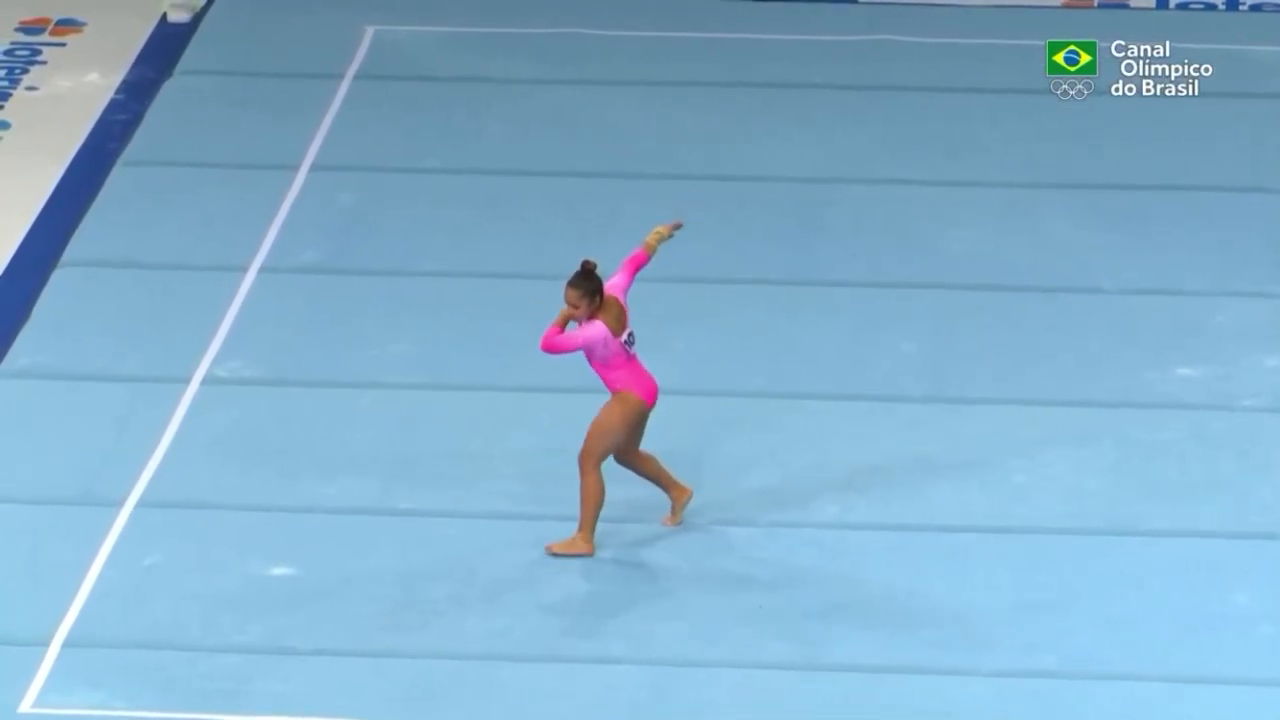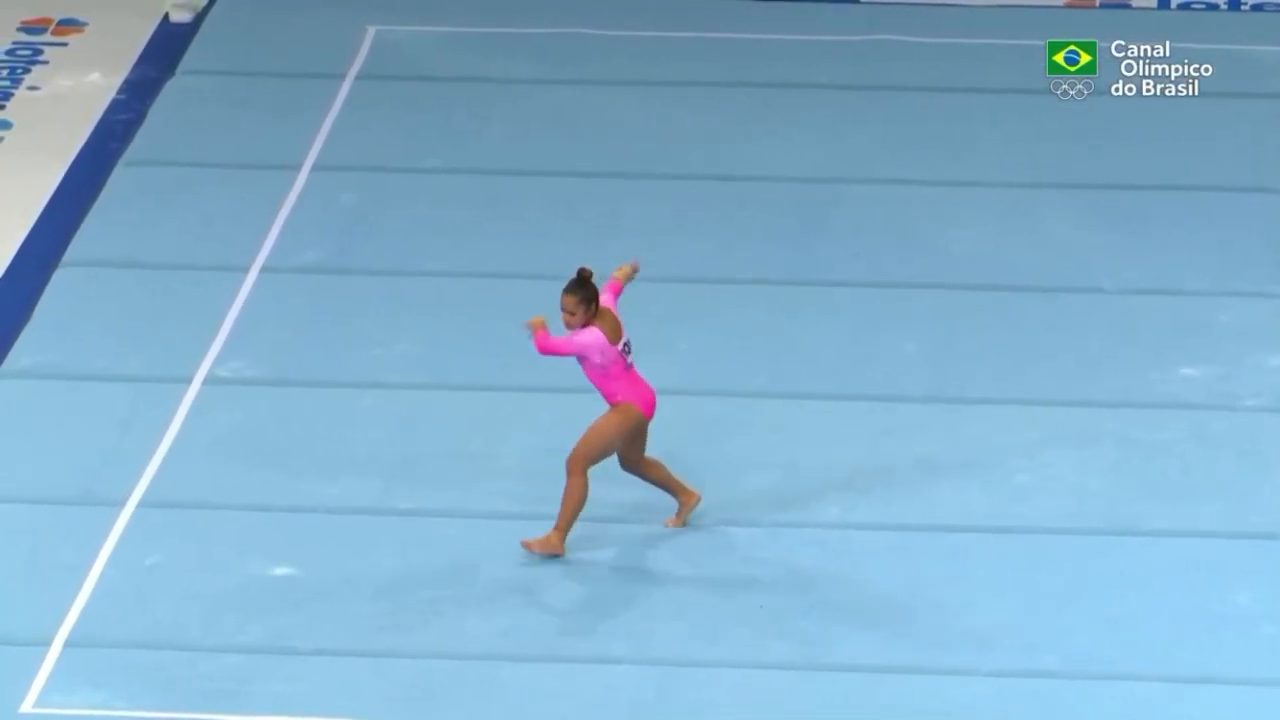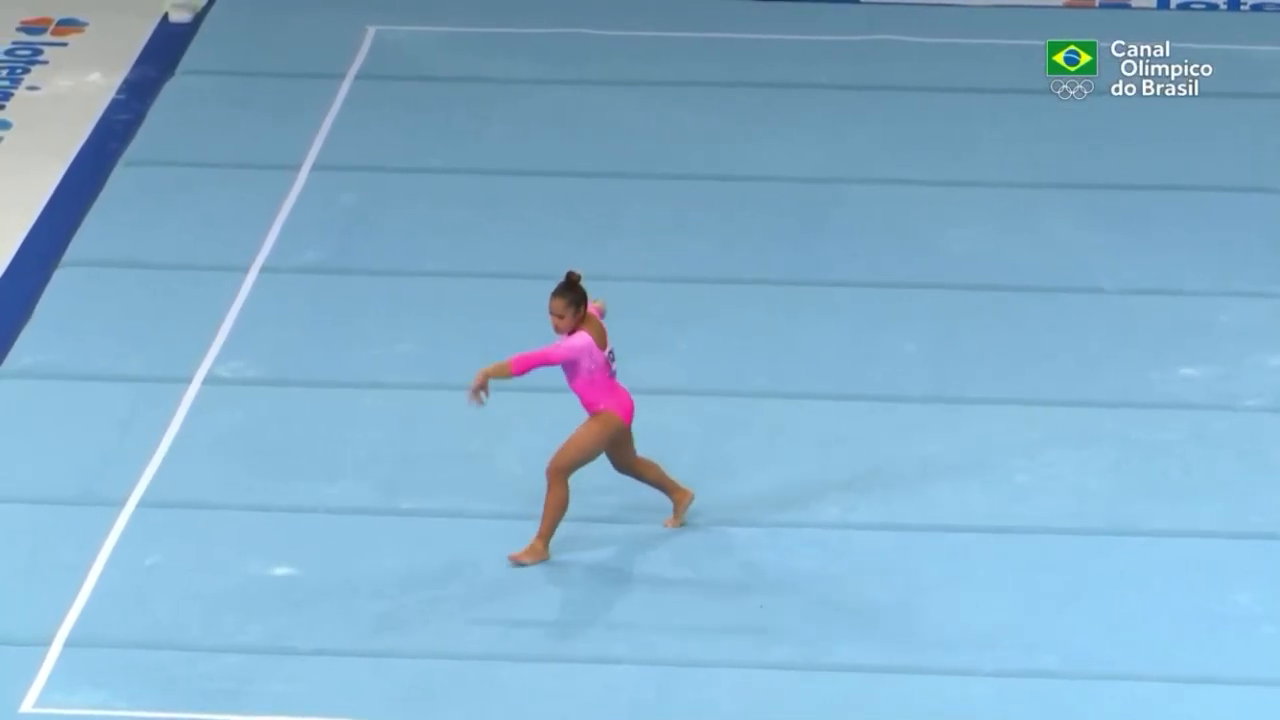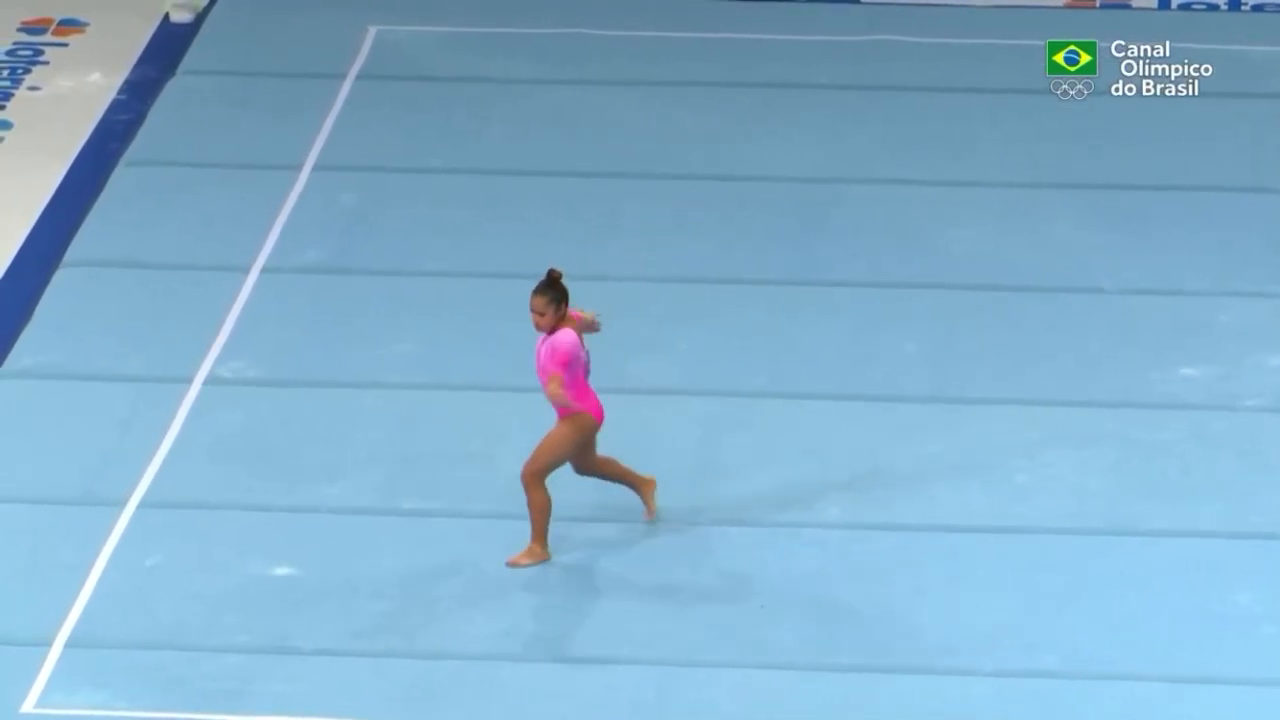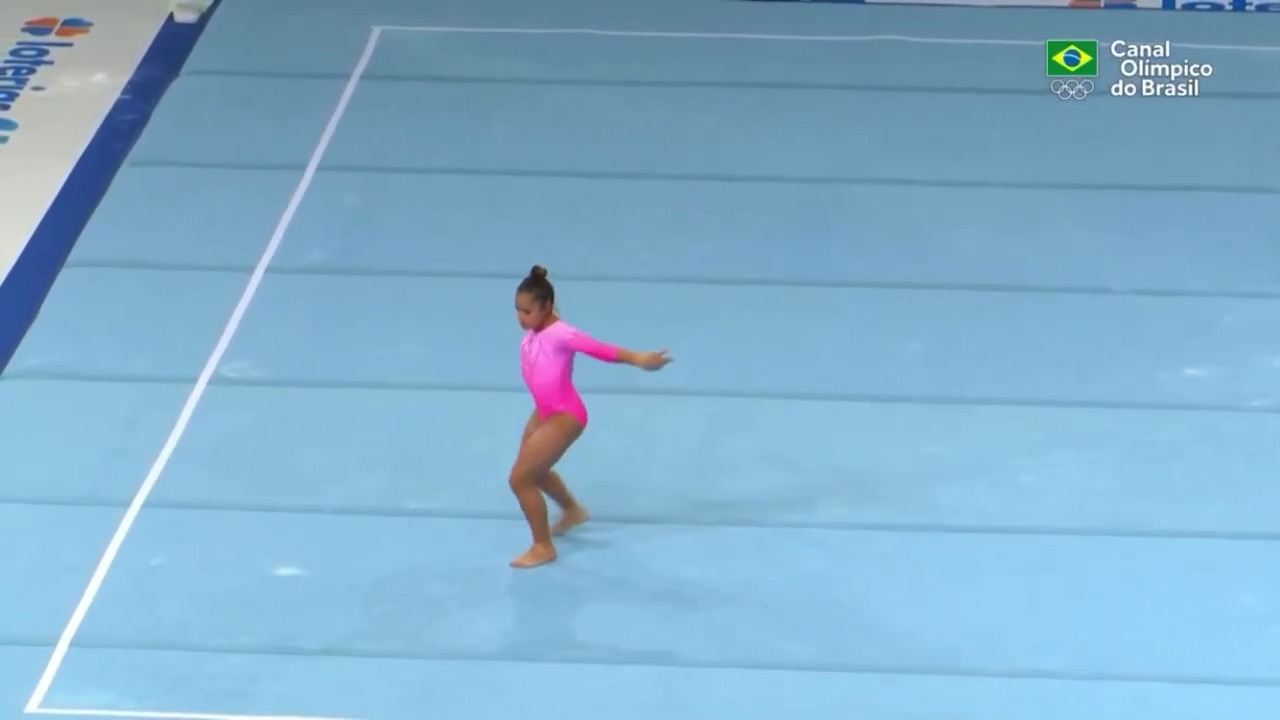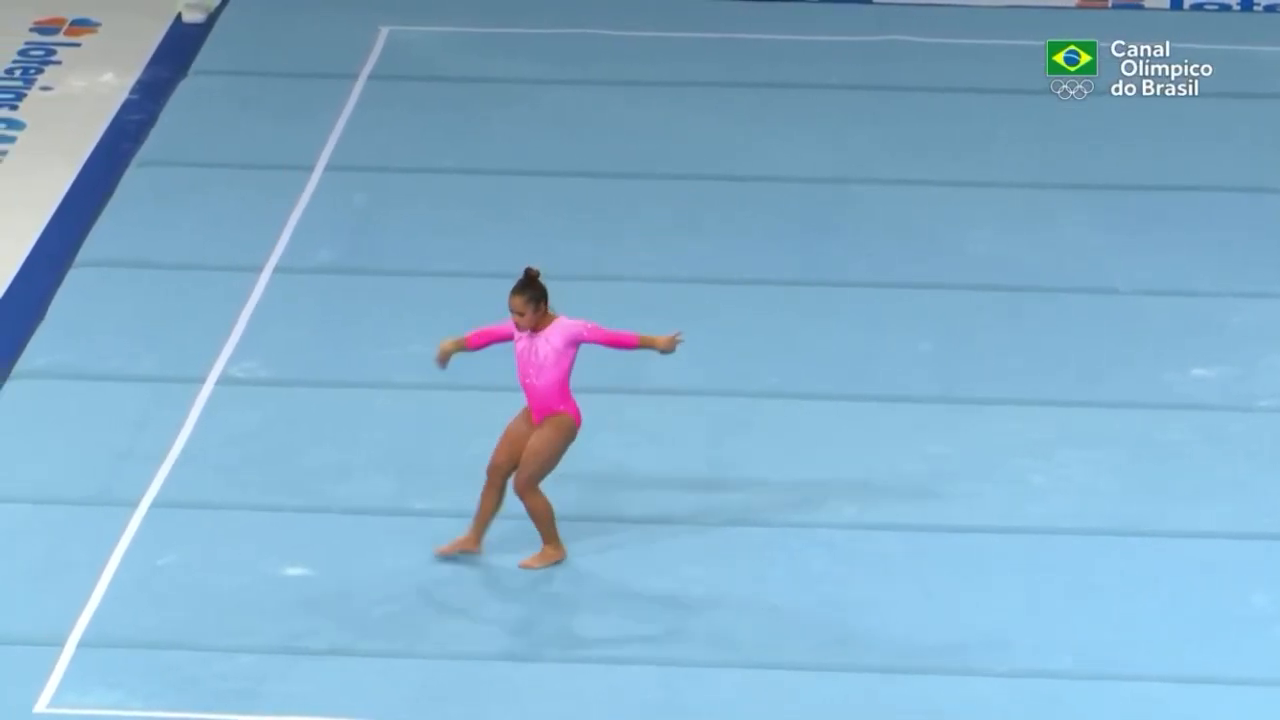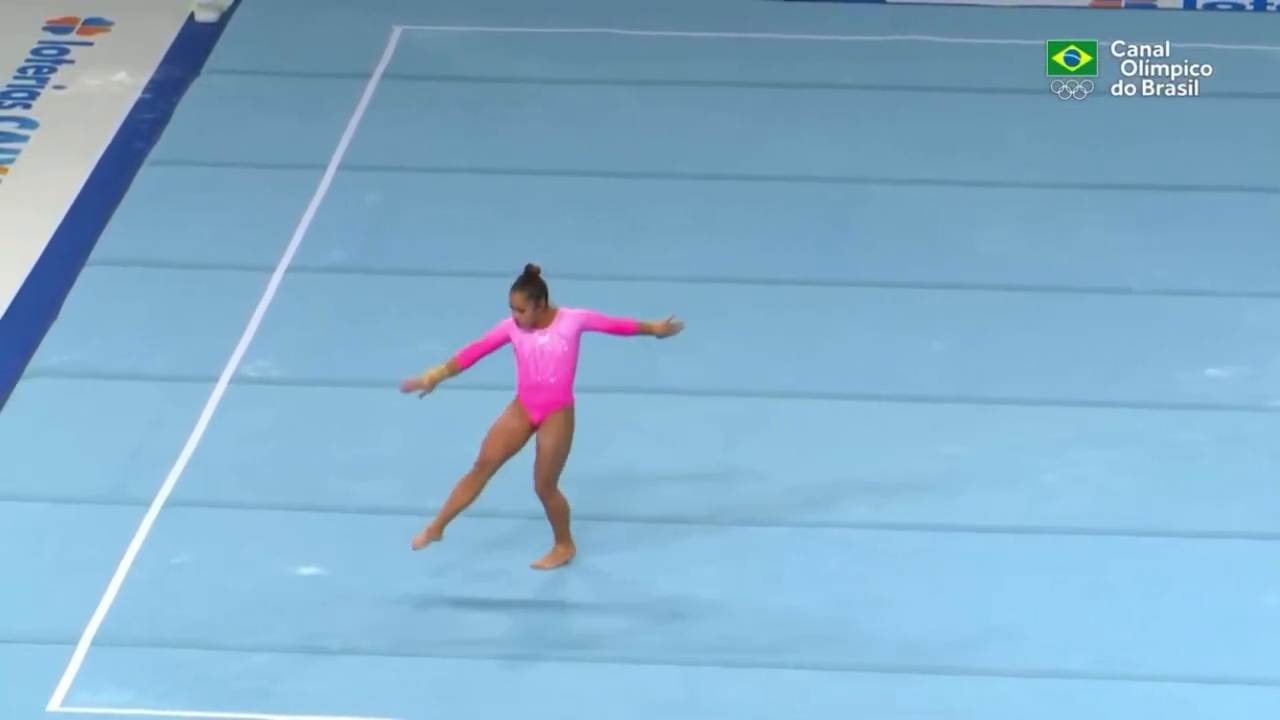
dt=0.1s
person 1, frame 1
left shoulder: (592, 333)
right shoulder: (614, 293)
left elbow: (549, 343)
right elbow: (634, 261)
left wrist: (560, 319)
right wrist: (658, 236)
left hip: (629, 398)
right hip: (643, 389)
left knee: (589, 460)
right knee: (626, 454)
left ankle: (584, 539)
right ankle: (678, 491)
person 1, frame 2
left shoulder: (589, 340)
right shoulder: (604, 307)
left elbow: (546, 346)
right elbow: (611, 286)
left wrist: (537, 327)
right wrist: (622, 276)
left hip: (629, 408)
right hip: (639, 401)
left knee: (576, 464)
right knee: (631, 461)
left ankle: (555, 539)
right ankle: (684, 496)
person 1, frame 3
left shoulder: (577, 344)
right shoulder: (589, 316)
left elbow: (534, 359)
left wrist: (487, 374)
right wrist: (596, 308)
left hip: (609, 416)
right hip: (616, 409)
left knee: (556, 472)
right knee: (626, 462)
left ankle: (540, 546)
right ankle: (679, 494)
person 1, frame 4
left shoulder: (565, 340)
right shoulder: (567, 320)
left elbow: (557, 363)
right elbow: (584, 320)
left wrist: (556, 389)
right wrist: (585, 320)
left hip: (581, 415)
right hip: (579, 410)
left knee: (530, 474)
right knee: (585, 464)
left ankle: (538, 547)
right ankle: (644, 486)
person 1, frame 5
left shoulder: (559, 334)
right shoulder: (535, 325)
left elbow: (596, 347)
left wrist: (637, 358)
left hip: (564, 417)
right hip: (545, 412)
left knee: (520, 479)
right knee: (534, 472)
left ankle: (543, 547)
right ankle: (572, 510)
person 1, frame 6
left shoulder: (566, 329)
right shoulder: (518, 328)
left elbow: (614, 336)
right elbow: (486, 335)
left wrist: (656, 342)
right wrist: (454, 344)
left hip: (560, 419)
right hip: (533, 415)
left knee: (523, 484)
right knee: (494, 473)
left ankle: (553, 548)
right ankle: (473, 538)
person 1, frame 7
left shoulder: (573, 319)
right shoulder: (512, 327)
left elbow: (615, 325)
right elbow: (473, 351)
left wrist: (652, 328)
right wrist: (435, 376)
left hip: (557, 414)
right hip: (522, 409)
left knee: (545, 486)
right knee: (481, 469)
left ankle: (564, 545)
right ankle: (436, 527)
